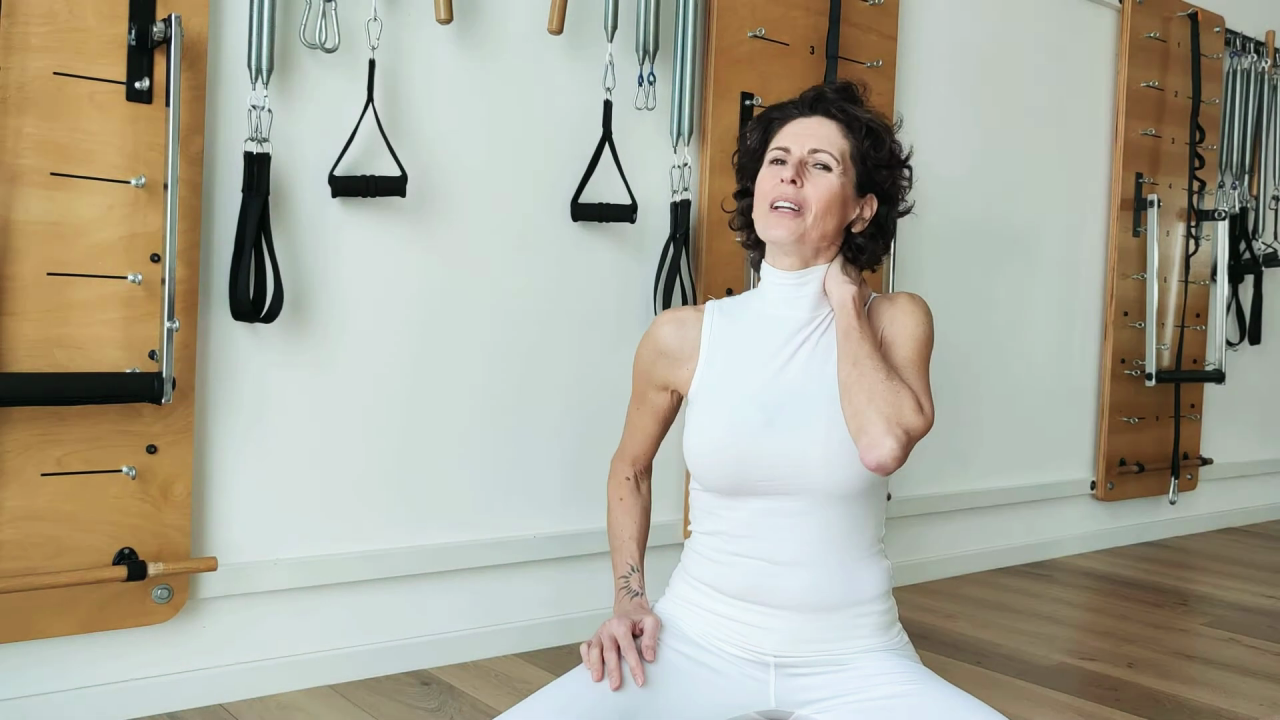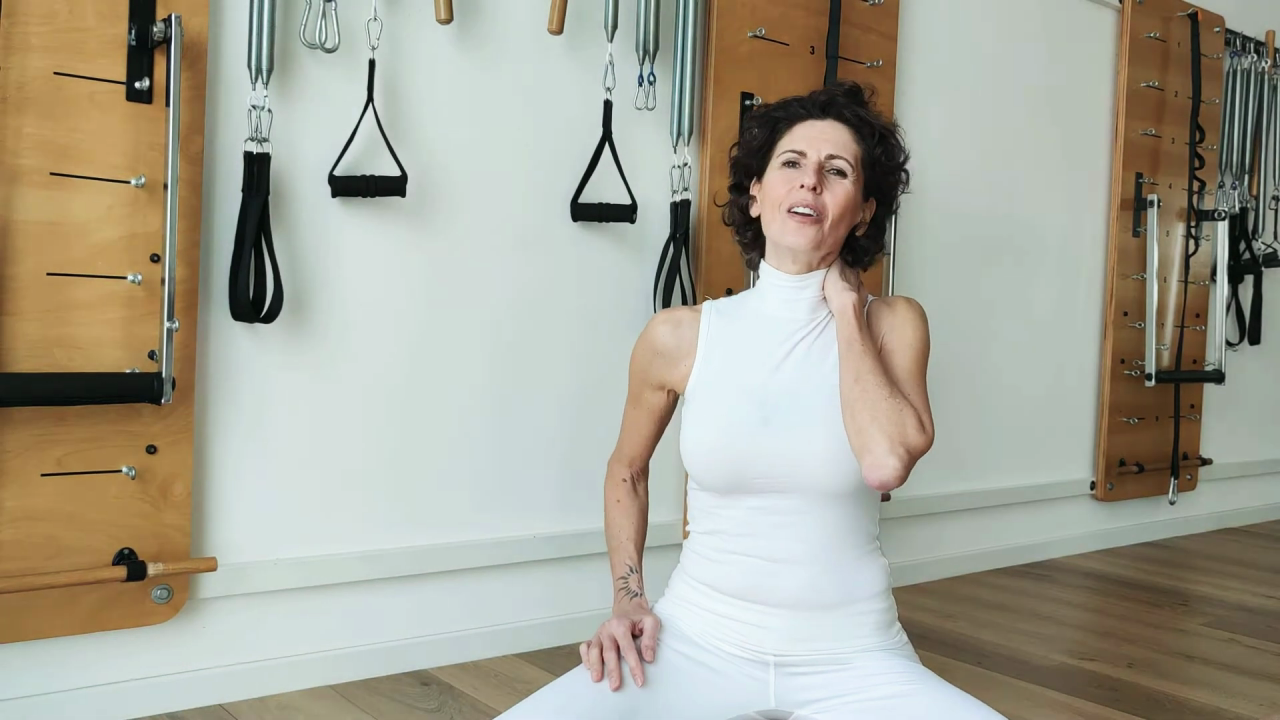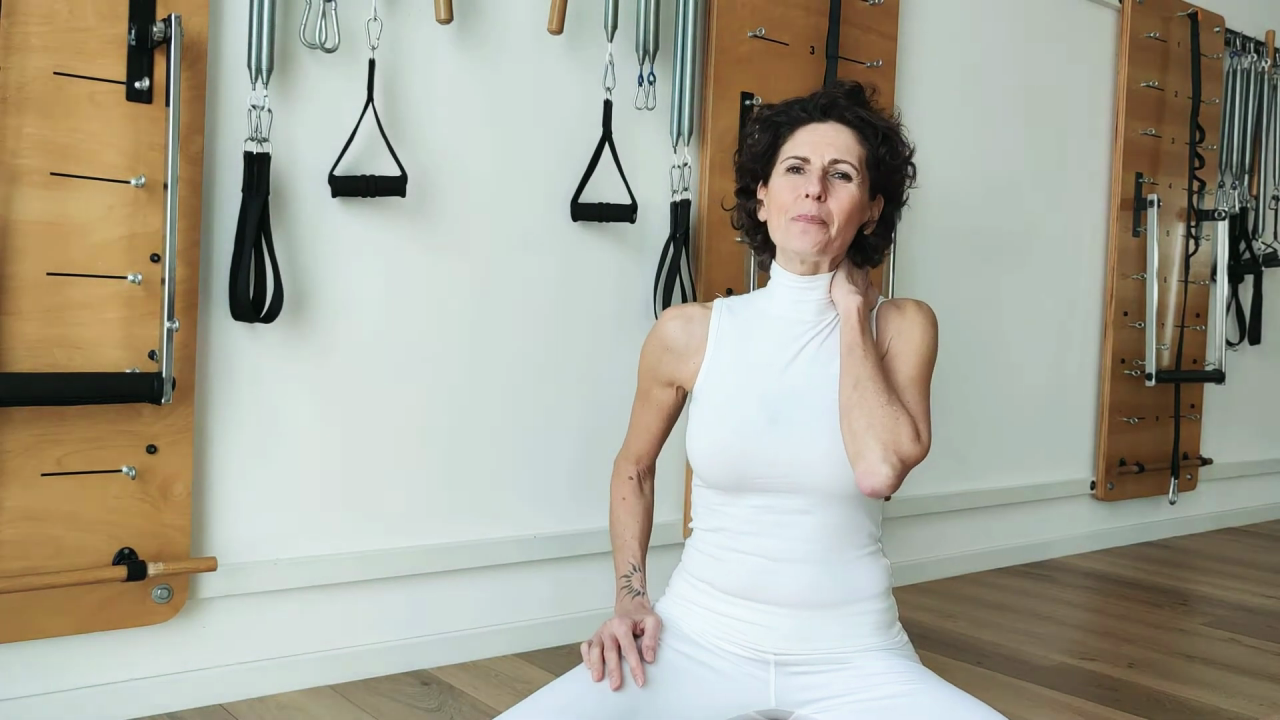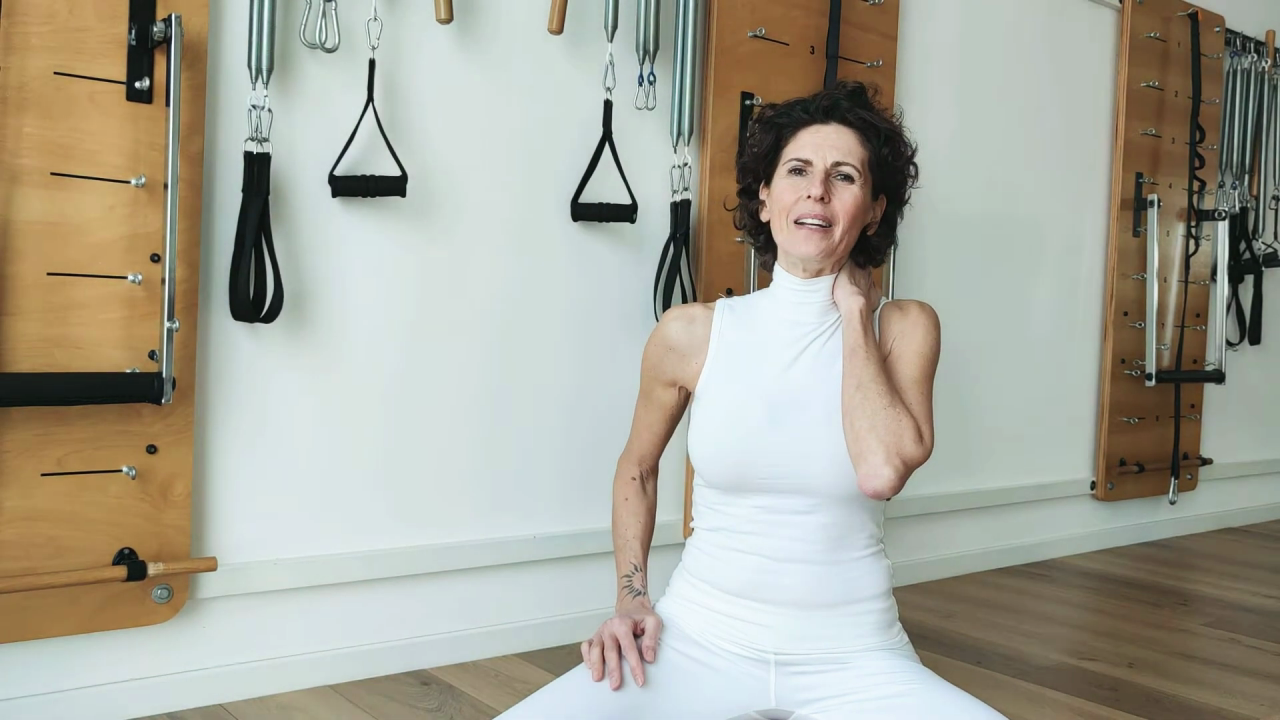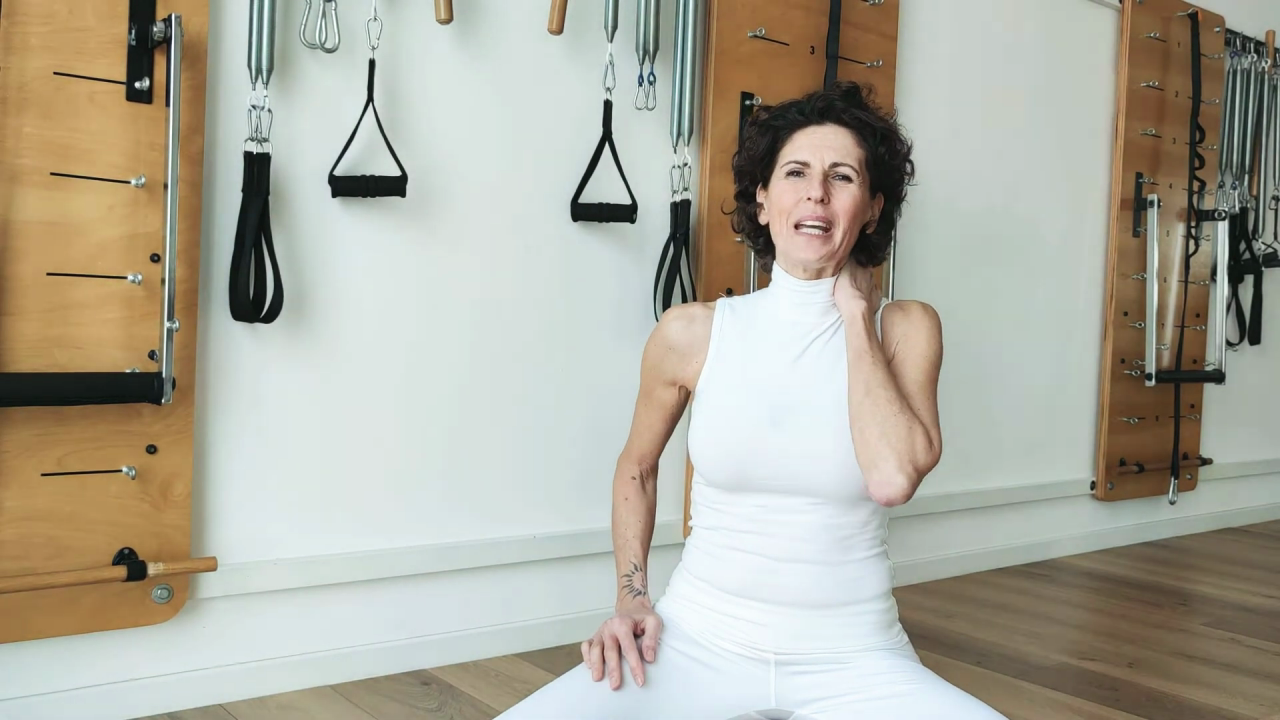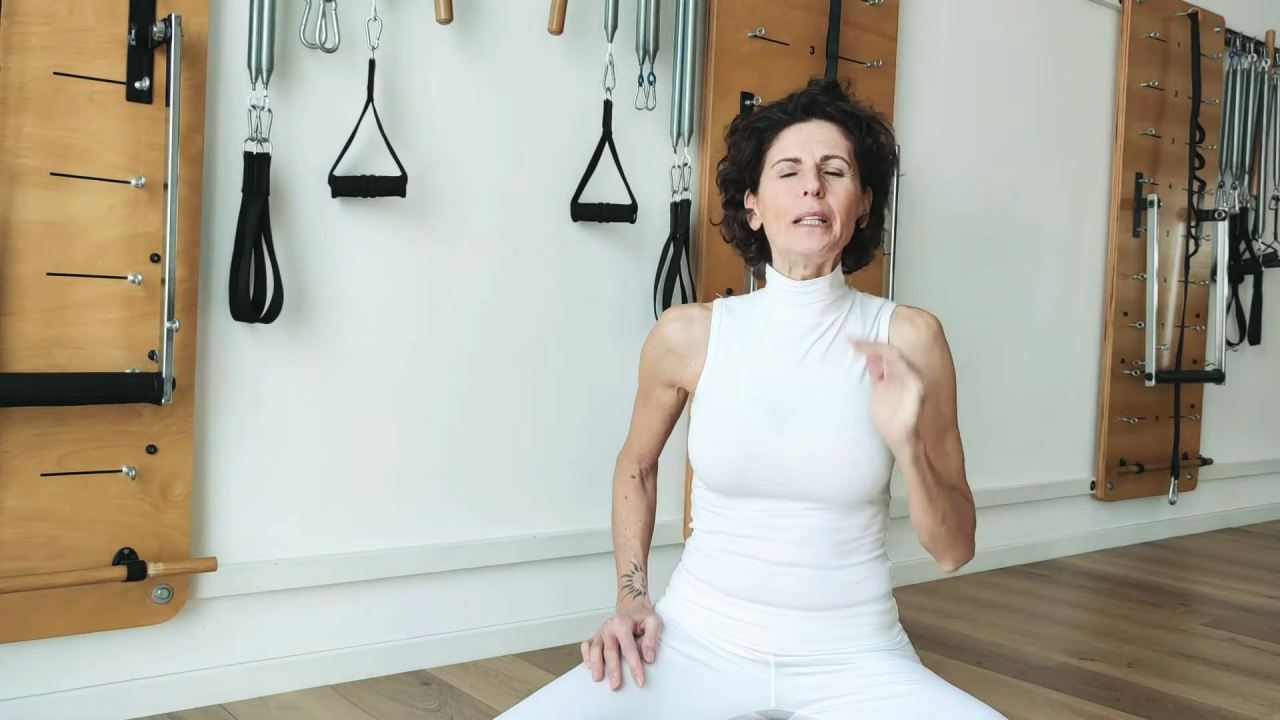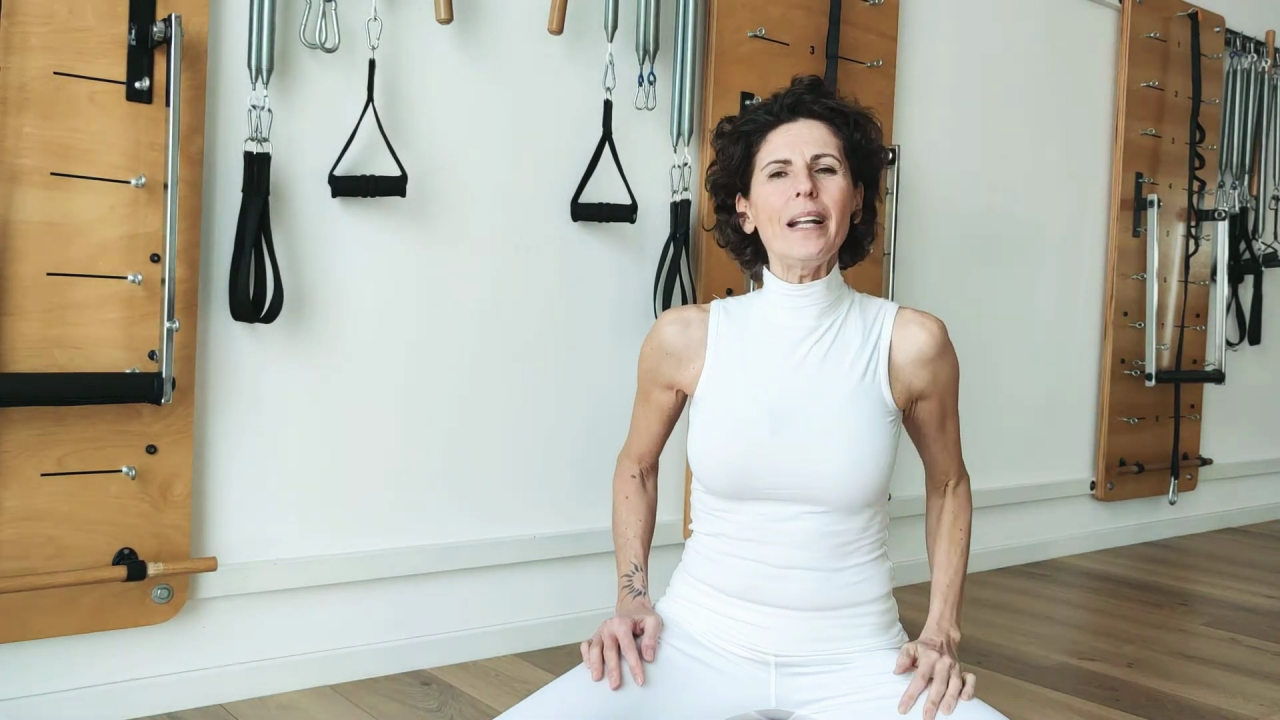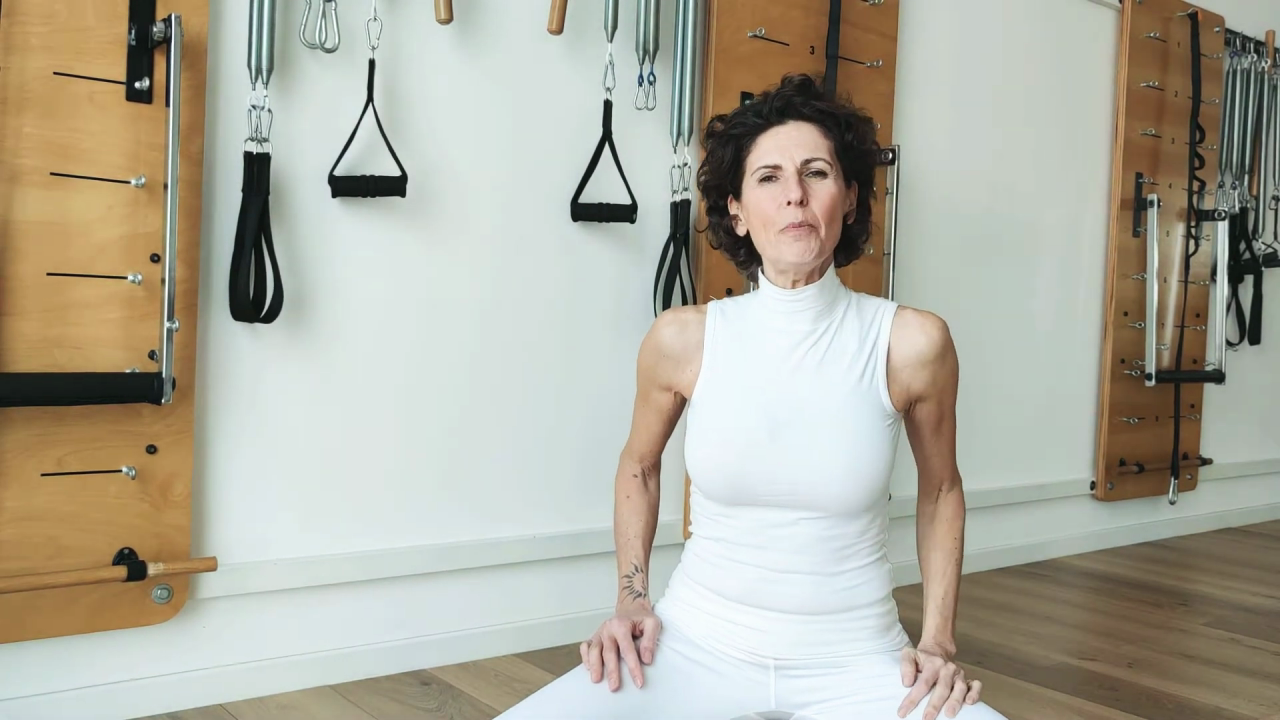
dt=0.4s
person 1, frame 1
left shoulder: (896, 318)
right shoulder: (681, 335)
left elbow: (884, 446)
right elbow: (629, 468)
left wrist: (846, 301)
right wrist: (628, 599)
left hip: (851, 659)
right hip: (700, 642)
person 1, frame 2
left shoulder: (892, 323)
right shoulder: (678, 335)
left elbow: (887, 462)
right elbow: (626, 470)
left wrist: (844, 308)
right wrist: (628, 600)
left hip: (850, 658)
right hip: (698, 642)
person 1, frame 3
left shoulder: (901, 325)
right shoulder: (687, 331)
left elbow: (880, 469)
right elbow: (633, 467)
left wrist: (851, 308)
right wrist: (628, 599)
left hip: (850, 657)
right hip: (699, 640)
person 1, frame 4
left shoulder: (904, 327)
right shoulder: (690, 333)
left elbow: (882, 471)
right elbow: (636, 467)
left wrist: (854, 311)
right wrist: (631, 599)
left hip: (850, 657)
right hip: (699, 640)
person 1, frame 5
left shoulder: (903, 327)
right shoulder: (690, 331)
left elbow: (894, 478)
right elbow: (637, 467)
left wrist: (854, 312)
right wrist: (630, 598)
left hip: (851, 658)
right hip: (699, 639)
person 1, frame 6
left shoulder: (908, 340)
right shoulder: (688, 334)
left elbow: (955, 549)
right elbow: (635, 466)
left wrist: (906, 444)
right wrist: (631, 599)
left hip: (851, 659)
right hip: (699, 641)
person 1, frame 7
left shoulder: (910, 342)
right shoulder: (684, 336)
left elbow: (948, 484)
right elbow: (636, 466)
left wrist: (941, 633)
right wrist: (630, 599)
left hip: (851, 659)
right hip: (699, 641)
person 1, frame 8
left shoulder: (911, 342)
right shoulder: (682, 338)
left elbow: (941, 488)
right elbow: (639, 466)
left wrist: (938, 642)
right wrist: (631, 601)
left hip: (851, 662)
right hip: (699, 644)
